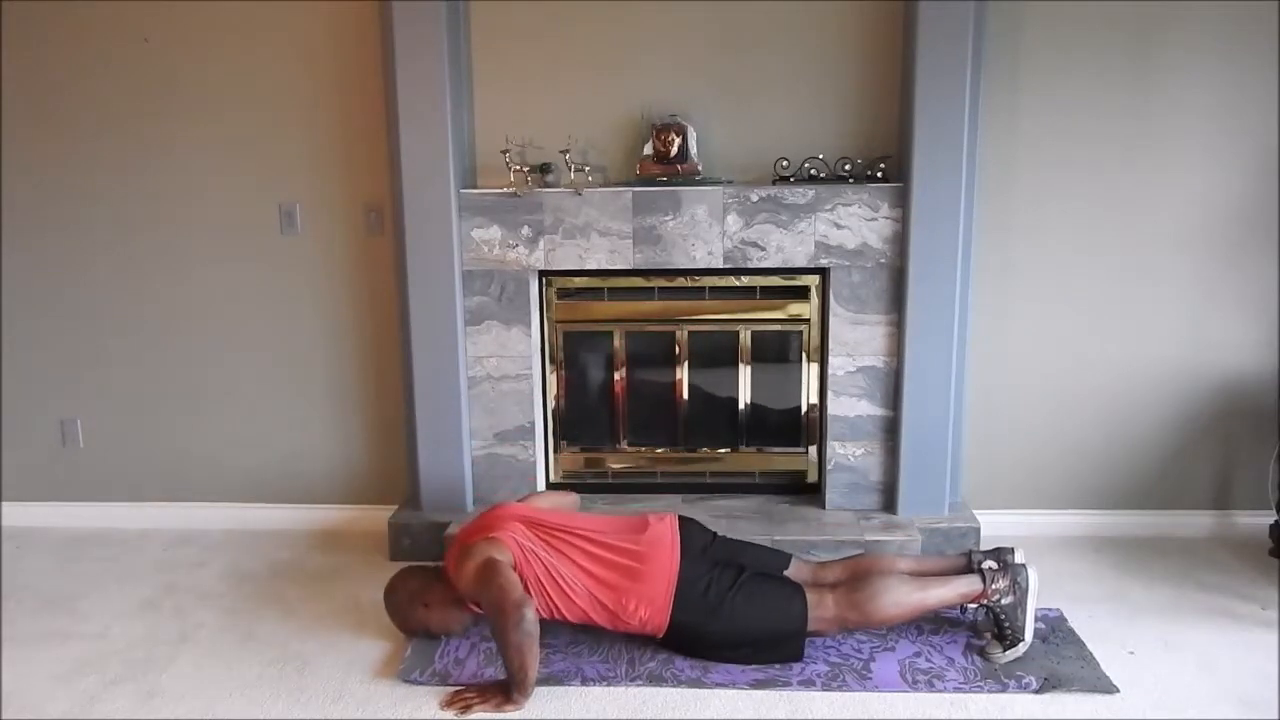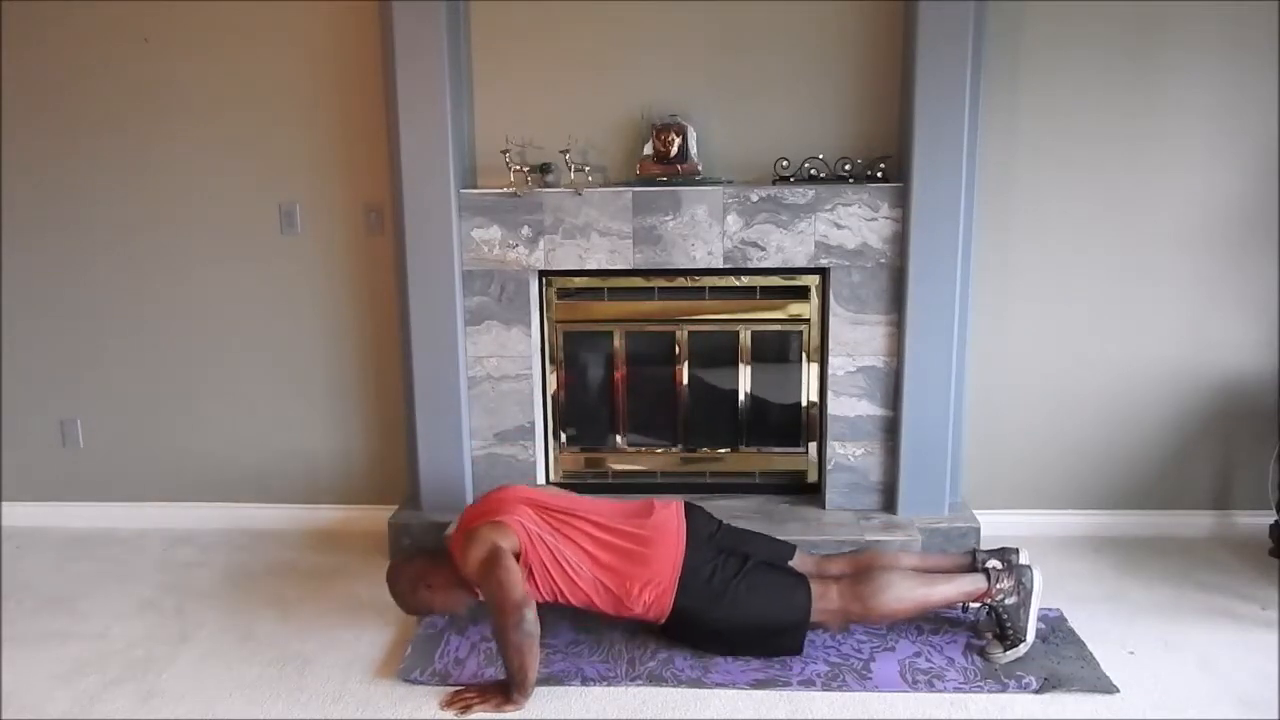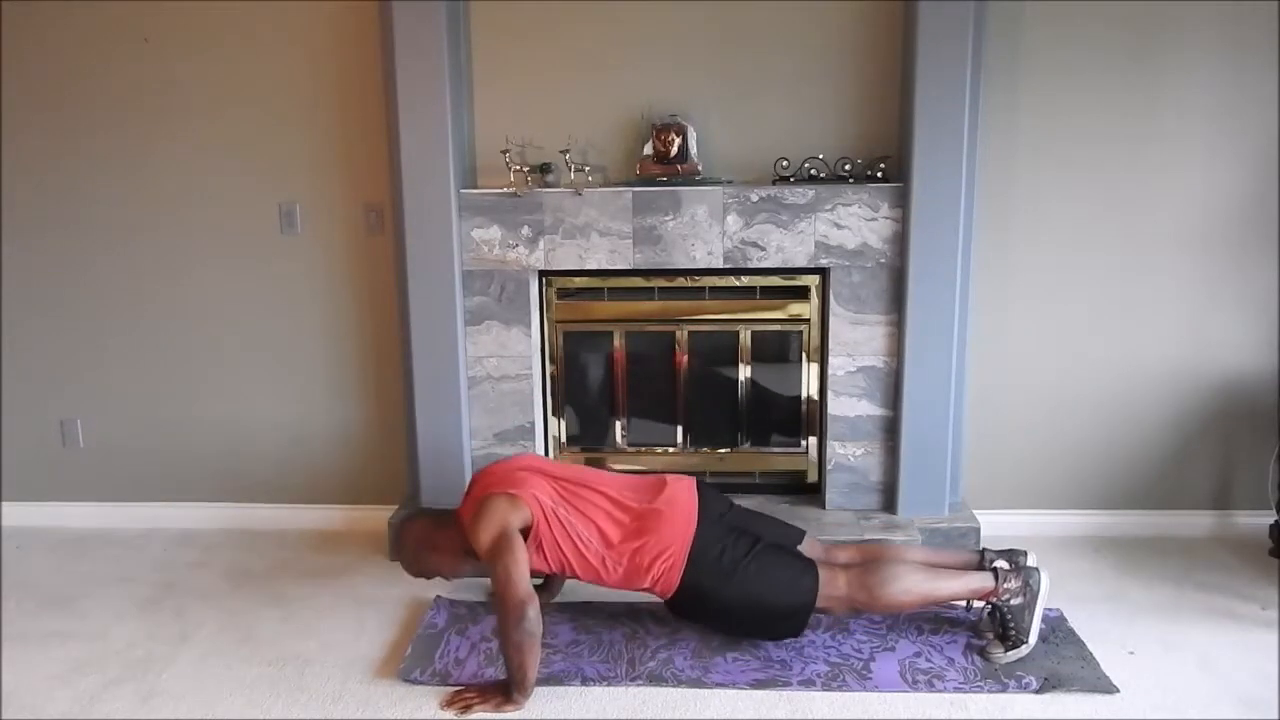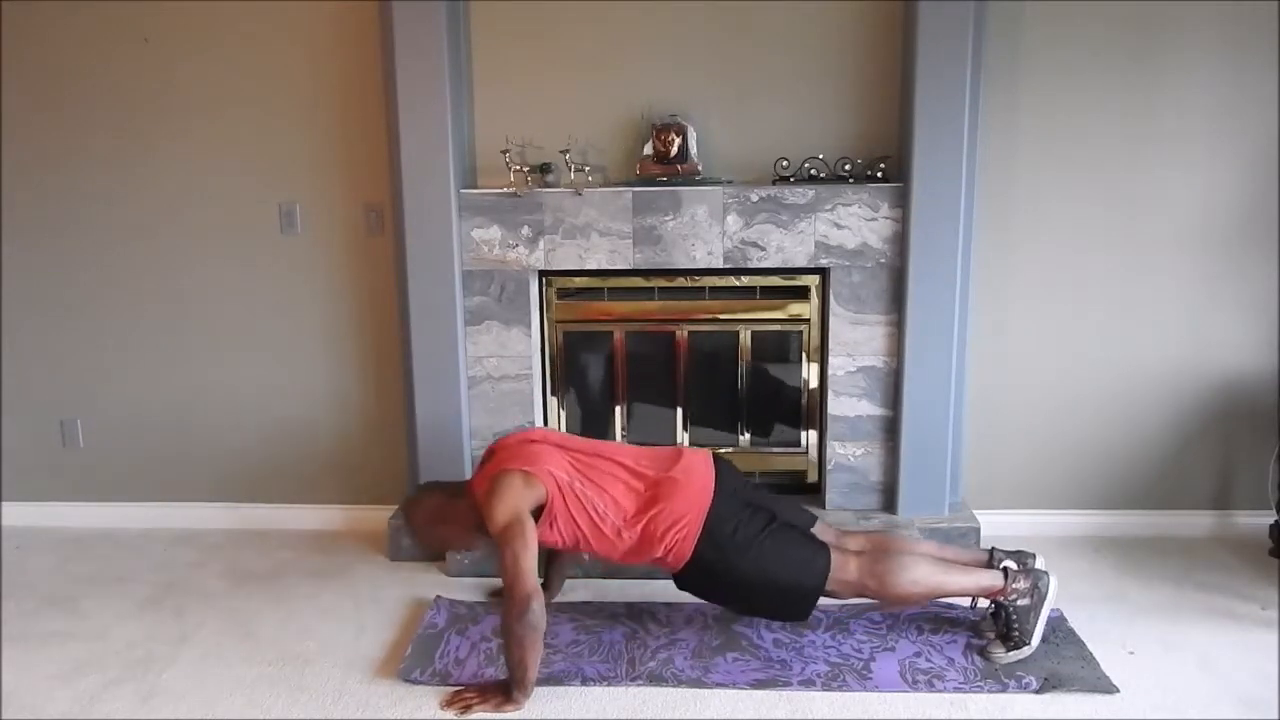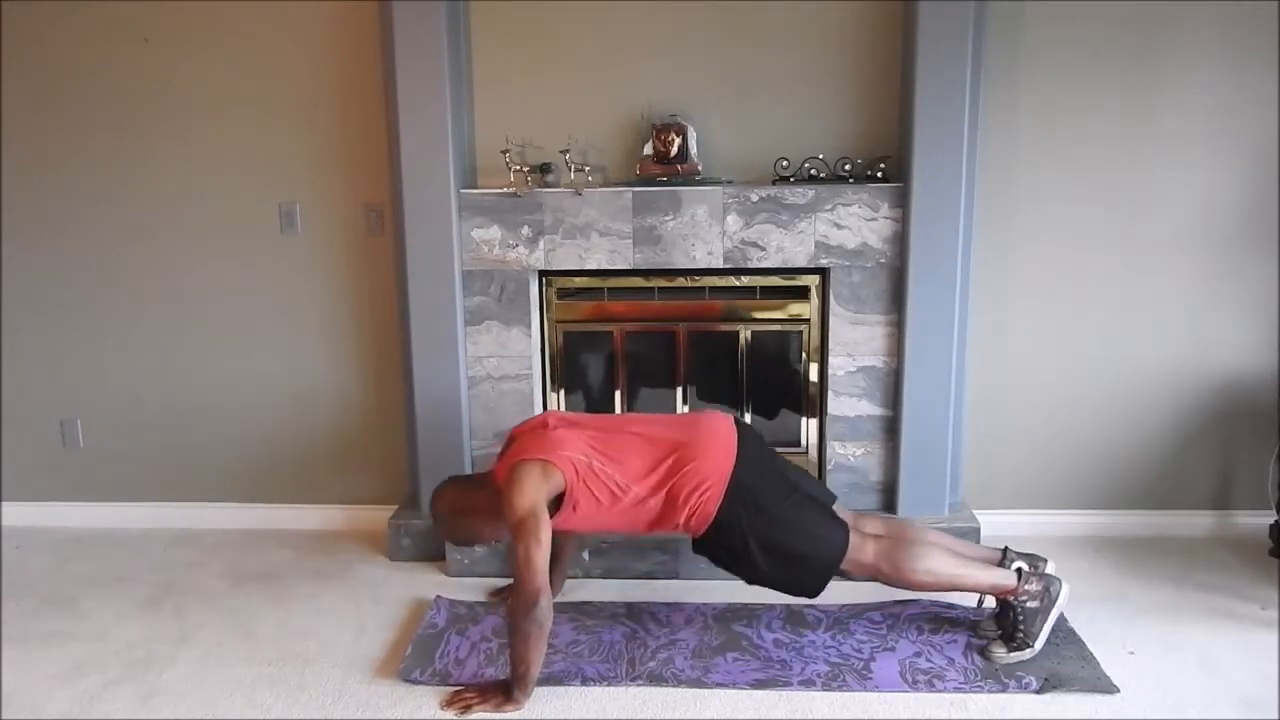
dt=0.2s
person 1, frame 1
left shoulder: (470, 563)
right shoulder: (491, 529)
left elbow: (516, 612)
right elbow: (568, 499)
left hip: (676, 597)
right hip: (669, 542)
left knee: (833, 611)
right knee: (822, 577)
left ankle: (995, 587)
right ankle: (982, 565)
person 1, frame 2
left shoulder: (474, 548)
right shoulder: (492, 511)
left elbow: (516, 611)
right wrist: (543, 585)
left hip: (678, 583)
right hip: (674, 528)
left knee: (835, 602)
right knee: (827, 568)
left ankle: (999, 587)
right ankle: (988, 564)
person 1, frame 3
left shoulder: (486, 521)
right shoulder: (500, 483)
left elbow: (518, 609)
right wrist: (547, 589)
left hip: (684, 558)
right hip: (687, 507)
left knee: (841, 592)
right knee: (834, 557)
left ankle: (1007, 587)
right ankle: (994, 563)
person 1, frame 4
left shoulder: (501, 498)
right shoulder: (511, 456)
left elbow: (524, 605)
right wrist: (550, 588)
left hip: (694, 527)
right hip: (699, 481)
left knee: (848, 575)
right knee: (842, 545)
left ankle: (1014, 586)
right ankle: (1001, 563)
person 1, frame 5
left shoulder: (519, 487)
right shoulder: (528, 444)
left elbow: (530, 601)
right wrist: (549, 584)
left hip: (716, 488)
right hip: (721, 446)
left knee: (860, 556)
right knee: (859, 530)
left ankle: (1026, 588)
right ankle: (1015, 566)
